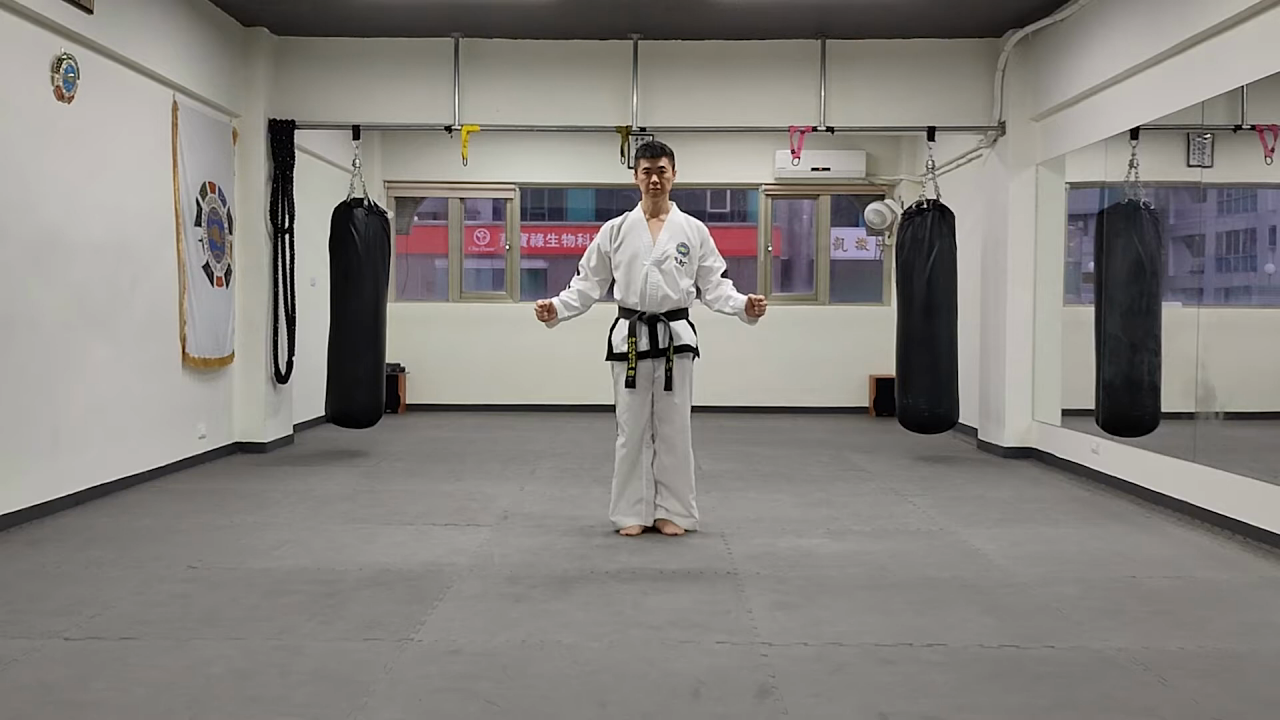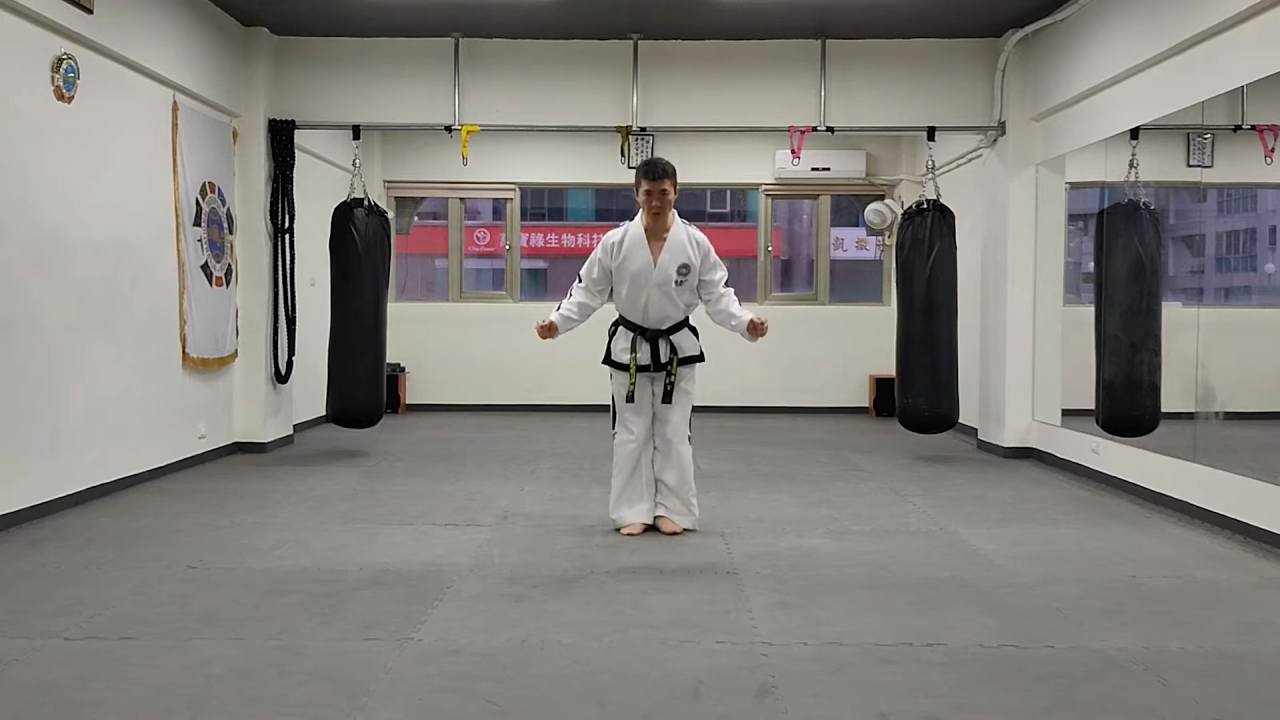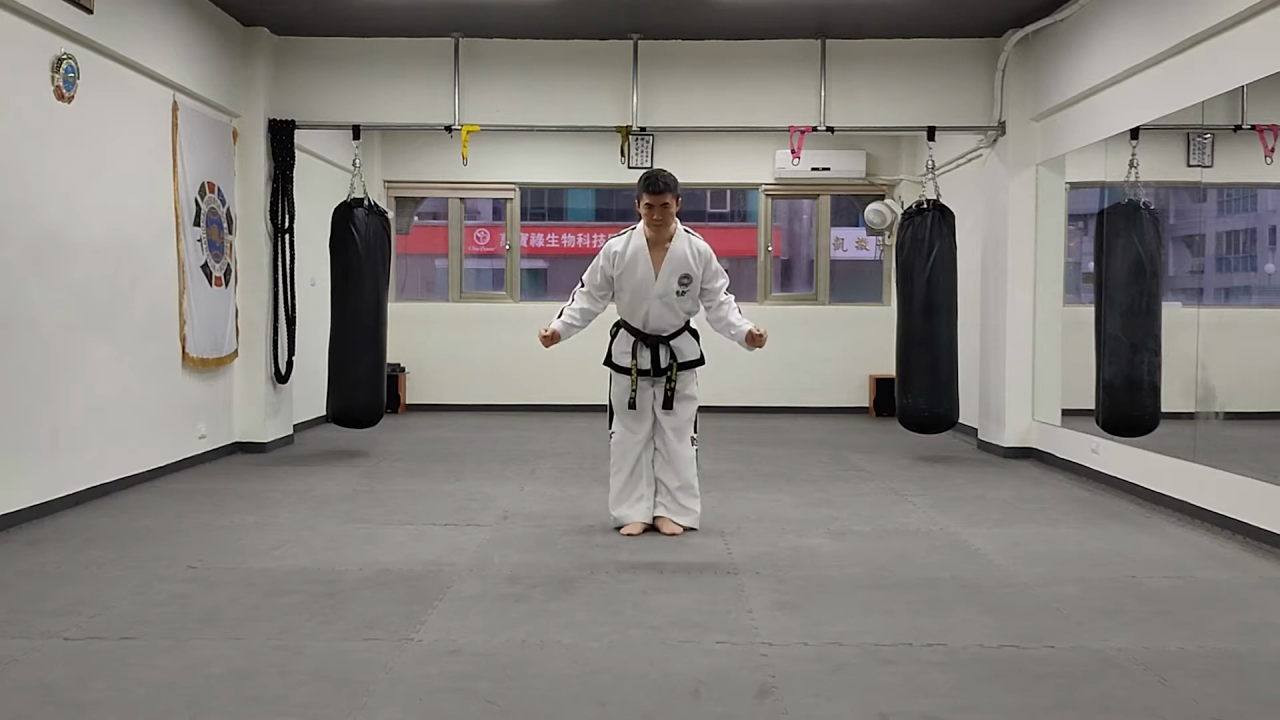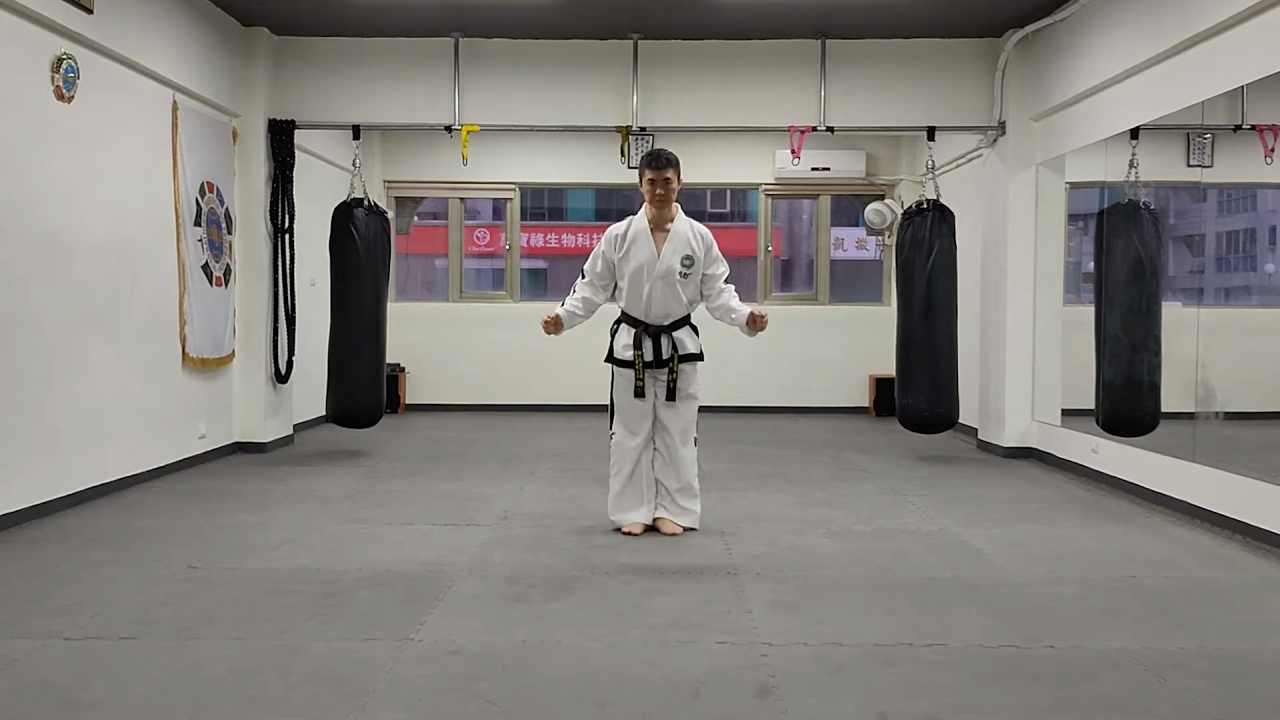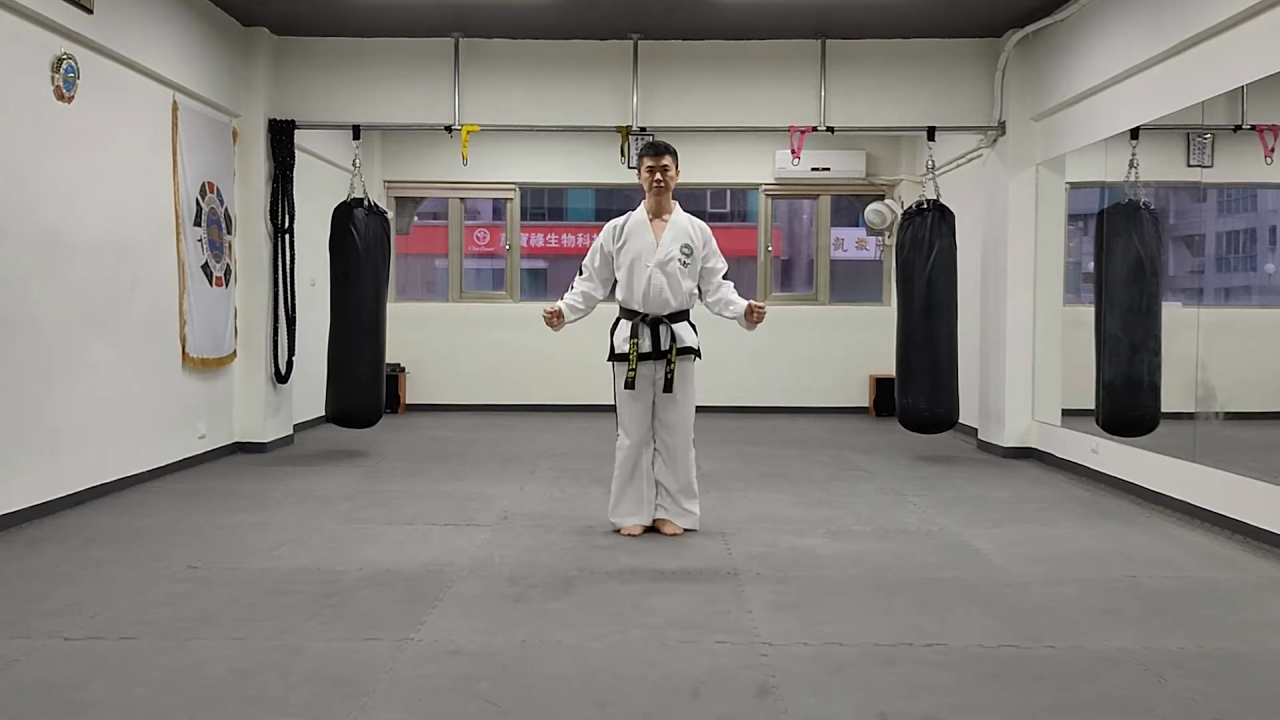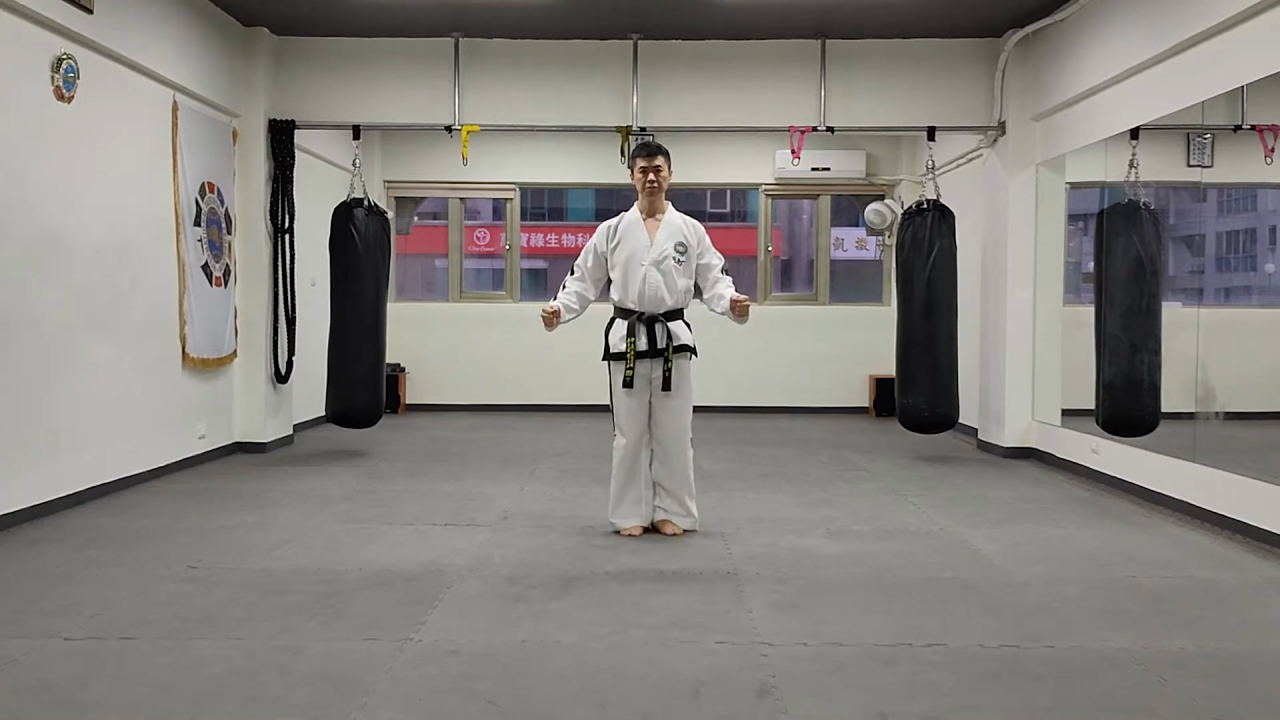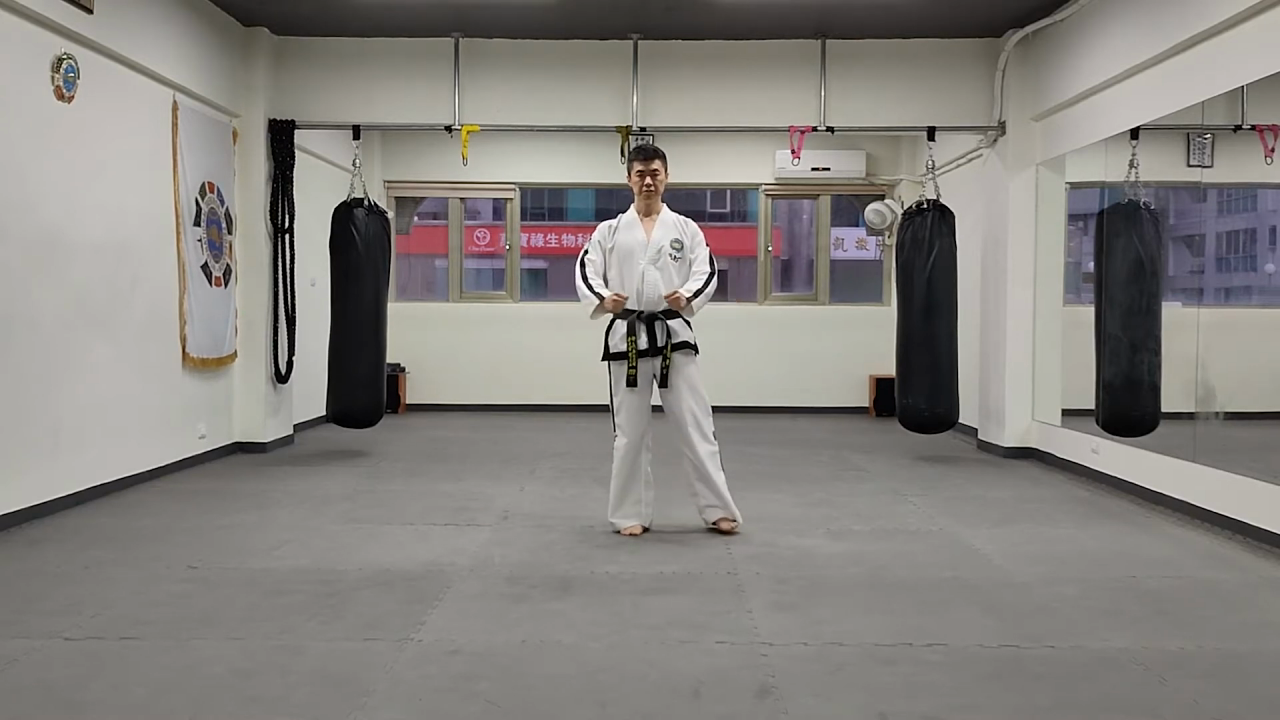
dt=0.5s
person 1, frame 1
left shoulder: (694, 230)
right shoulder: (615, 231)
left elbow: (713, 285)
right elbow: (589, 283)
left wrist: (744, 306)
right wrist: (556, 308)
left hip: (675, 338)
right hip: (630, 338)
left knee: (674, 430)
right knee: (631, 430)
left ankle: (671, 512)
right ankle: (633, 513)
person 1, frame 2
left shoulder: (695, 242)
right shoulder: (616, 242)
left elbow: (717, 294)
right elbow: (589, 291)
left wrist: (746, 322)
right wrist: (557, 322)
left hip: (677, 347)
right hip: (630, 347)
left knee: (674, 432)
right knee: (631, 432)
left ankle: (671, 511)
right ankle: (634, 512)
person 1, frame 3
left shoulder: (698, 250)
right shoulder: (617, 248)
left elbow: (718, 301)
right elbow: (589, 296)
left wrist: (746, 332)
right wrist: (558, 328)
left hip: (679, 352)
right hip: (631, 350)
left knee: (677, 435)
right knee: (630, 434)
left ankle: (671, 511)
right ankle: (634, 512)
person 1, frame 4
left shoulder: (699, 236)
right shoulder: (619, 235)
left elbow: (717, 290)
right elbow: (592, 286)
left wrist: (745, 316)
right wrist: (563, 316)
left hip: (678, 345)
right hip: (632, 344)
left knee: (677, 434)
right knee: (631, 434)
left ankle: (671, 511)
right ankle: (634, 512)
person 1, frame 5
left shoulder: (696, 231)
right shoulder: (618, 230)
left elbow: (715, 286)
right elbow: (591, 282)
left wrist: (743, 310)
right wrist: (563, 311)
left hip: (677, 339)
right hip: (631, 339)
left knee: (675, 432)
right knee: (633, 432)
left ankle: (672, 512)
right ankle: (633, 513)
person 1, frame 6
left shoulder: (690, 229)
right shoulder: (611, 231)
left elbow: (713, 278)
right elbow: (585, 280)
left wrist: (733, 303)
right wrist: (559, 309)
left hip: (672, 337)
right hip: (627, 337)
left knee: (674, 432)
right knee: (630, 432)
left ankle: (671, 512)
right ankle: (631, 513)
person 1, frame 7
left shoulder: (685, 229)
right shoulder: (608, 231)
left elbow: (707, 274)
right elbow: (586, 275)
left wrist: (687, 298)
right wrist: (603, 299)
left hip: (674, 336)
right hip: (627, 338)
left knee: (696, 425)
right knee: (630, 431)
left ankle: (718, 509)
right ankle: (631, 514)
